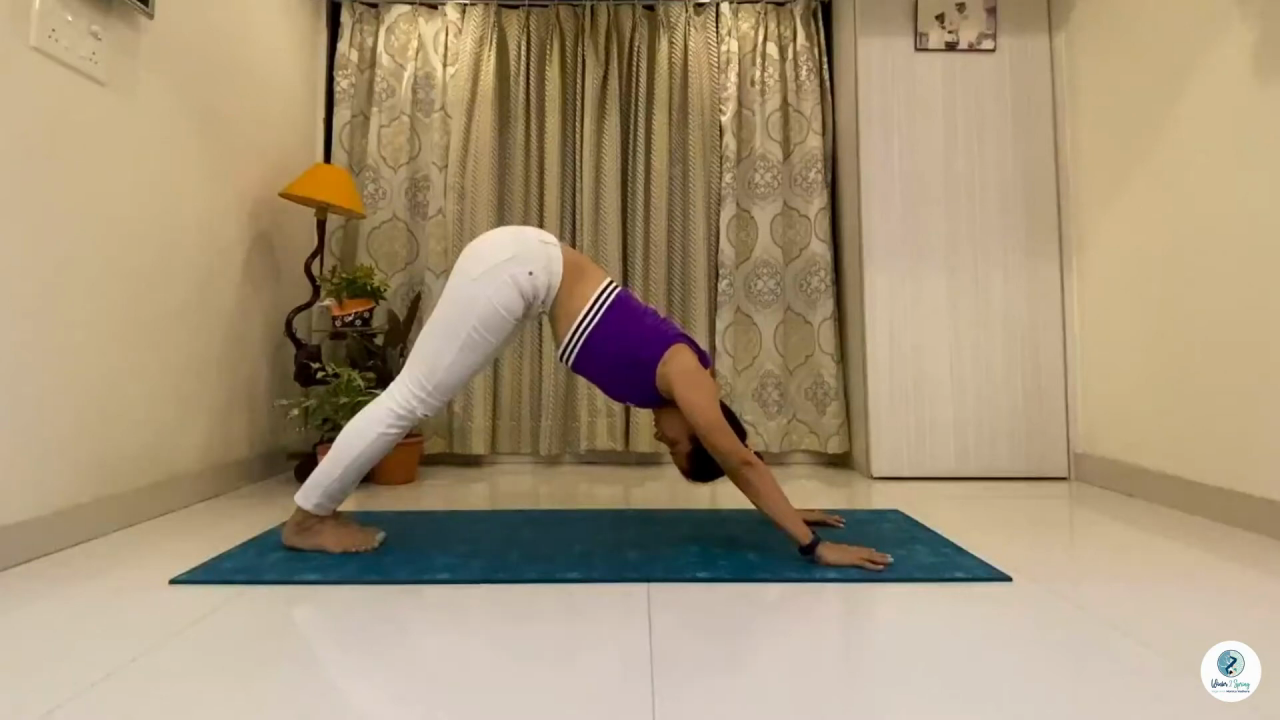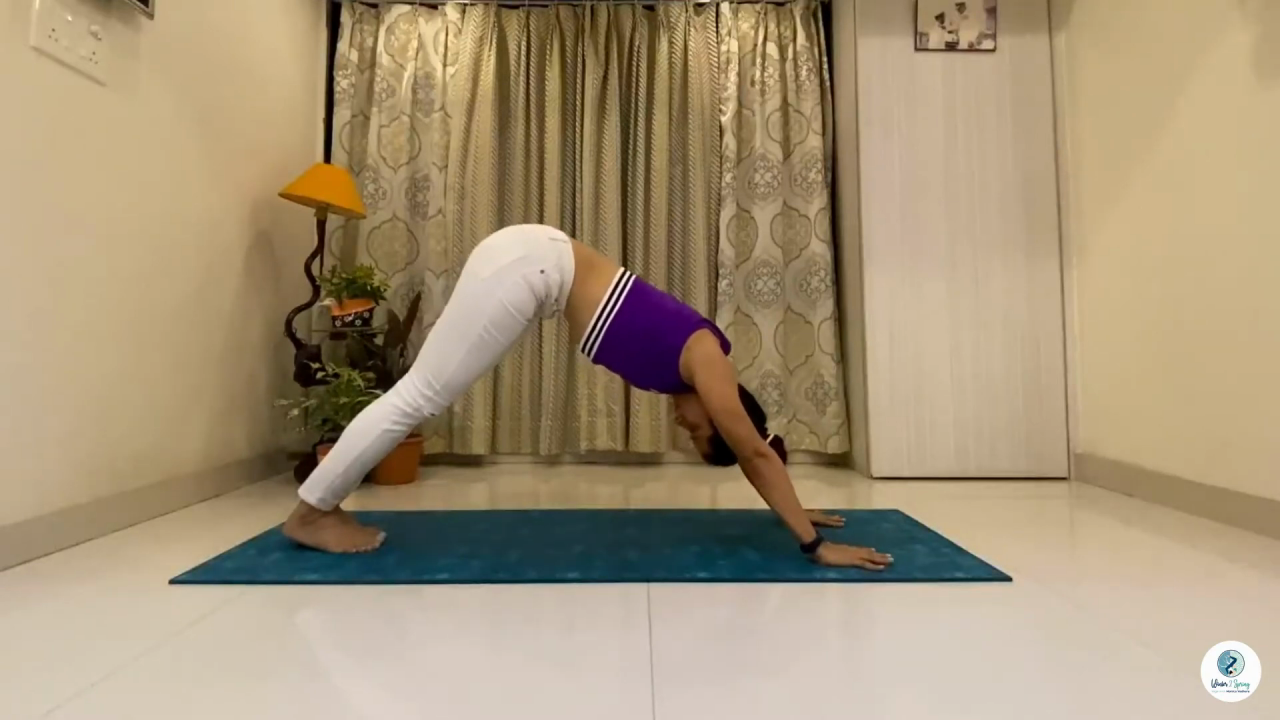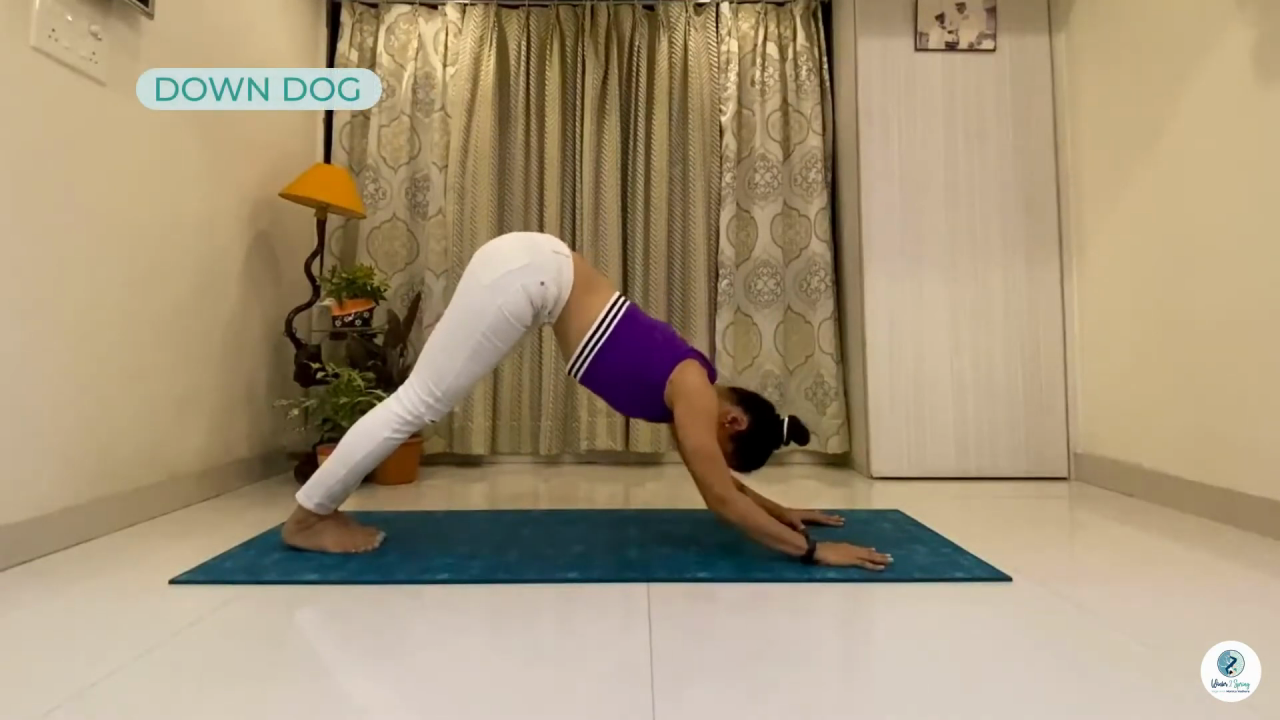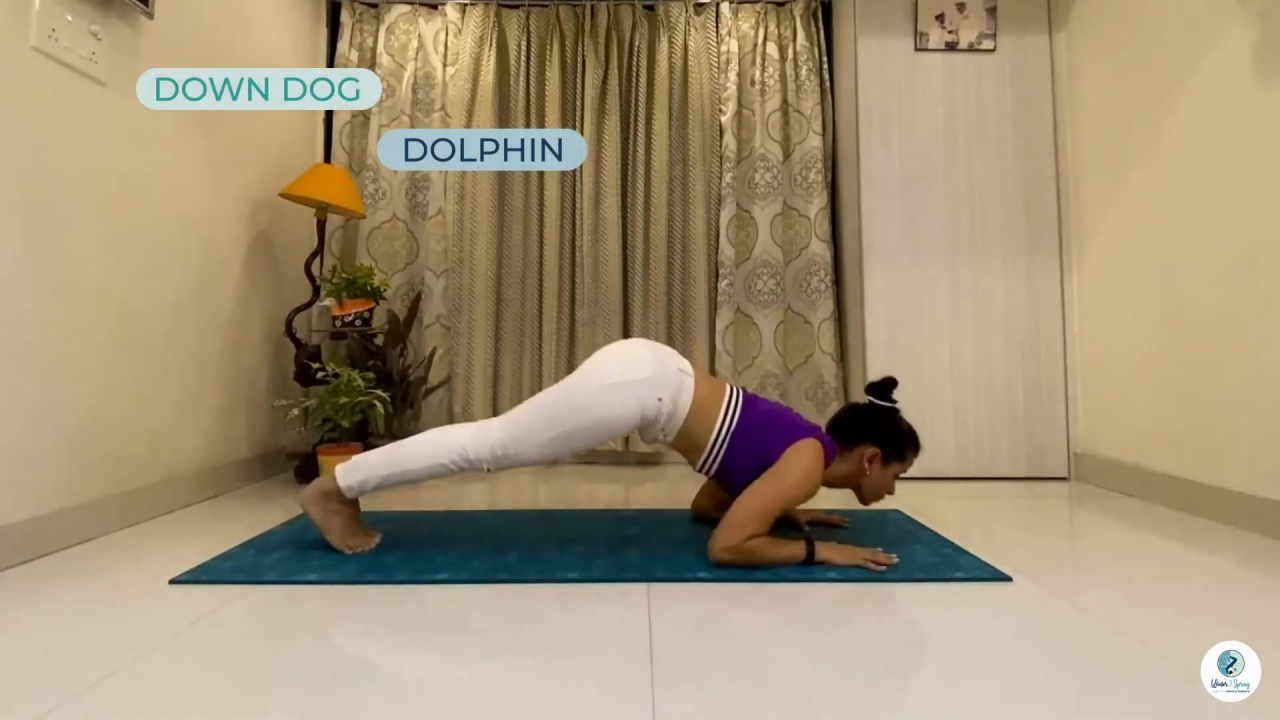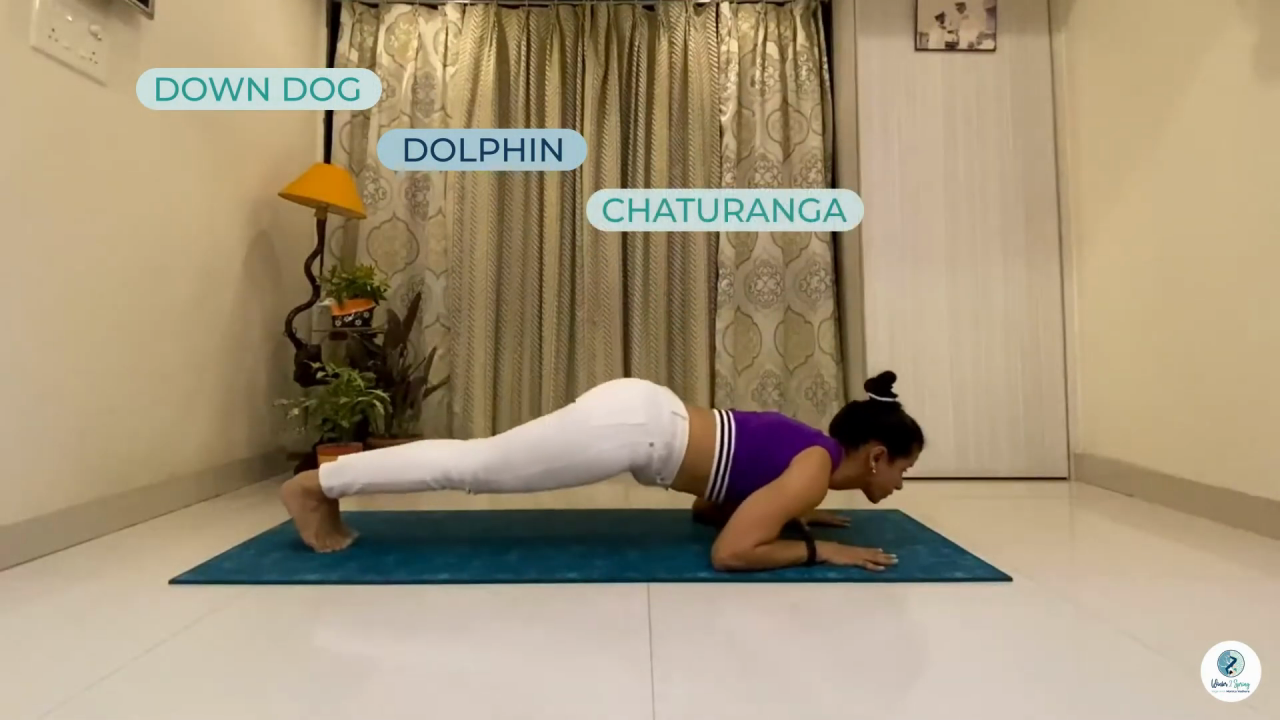
dt=1s
person 1, frame 1
left shoulder: (681, 372)
right shoulder: (682, 376)
left elbow: (738, 462)
right elbow: (740, 461)
left wrist: (790, 513)
right wrist: (813, 545)
left hip: (522, 261)
right hip: (519, 265)
left knee: (412, 399)
right knee: (412, 400)
left ankle: (321, 508)
right ankle: (307, 518)
person 1, frame 2
left shoulder: (696, 363)
right shoulder: (705, 361)
left elbow: (754, 453)
right elbow: (757, 452)
left wrist: (795, 512)
right wrist: (815, 544)
left hip: (534, 261)
right hip: (530, 264)
left knee: (420, 395)
right knee: (422, 396)
left ankle: (324, 504)
right ankle: (310, 512)
person 1, frame 3
left shoulder: (688, 387)
right shoulder: (692, 393)
left elbow: (717, 483)
right elbow: (721, 499)
left wrist: (780, 512)
right wrist: (810, 550)
left hip: (534, 266)
right hip: (527, 273)
left knee: (419, 402)
right knee: (421, 403)
left ankle: (323, 506)
right ankle: (308, 516)
person 1, frame 4
left shoulder: (792, 449)
right shoulder: (809, 462)
left elbow: (706, 508)
right elbow: (727, 546)
left wrist: (790, 516)
right wrist: (816, 551)
left hip: (644, 368)
right hip: (641, 383)
left knee: (489, 441)
right knee: (489, 446)
left ankle: (348, 485)
right ankle: (336, 488)
person 1, frame 5
left shoulder: (803, 449)
right shoulder: (817, 468)
left elbow: (711, 507)
right elbow: (732, 552)
left wrist: (792, 516)
right wrist: (818, 551)
left hip: (638, 407)
right hip: (633, 426)
left knee: (474, 461)
right knee: (472, 468)
left ankle: (330, 483)
right ankle: (317, 484)
